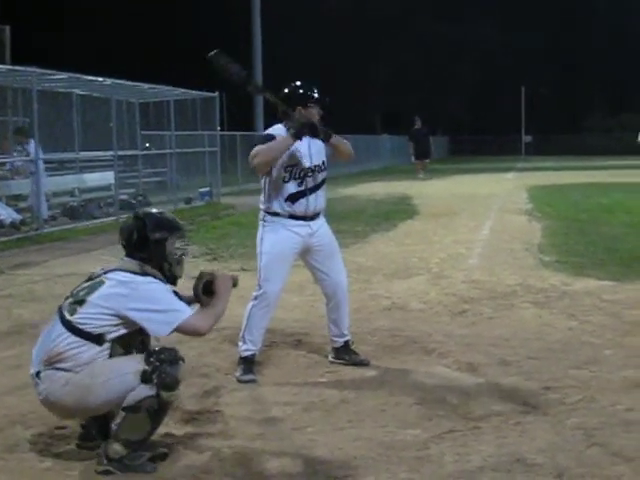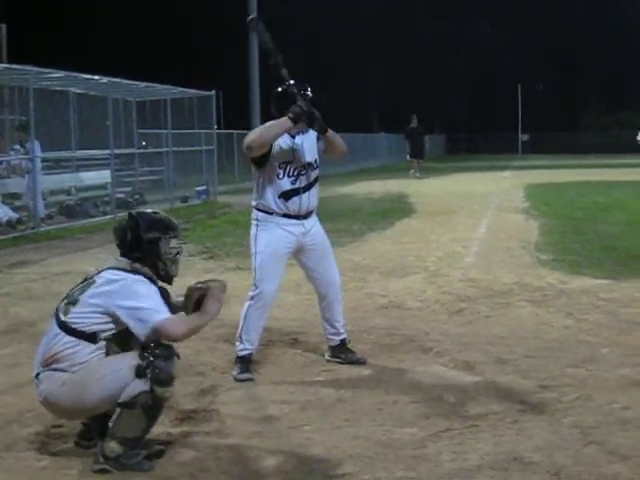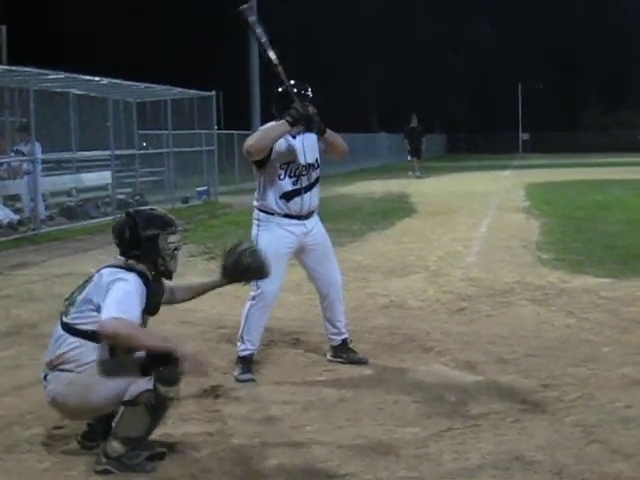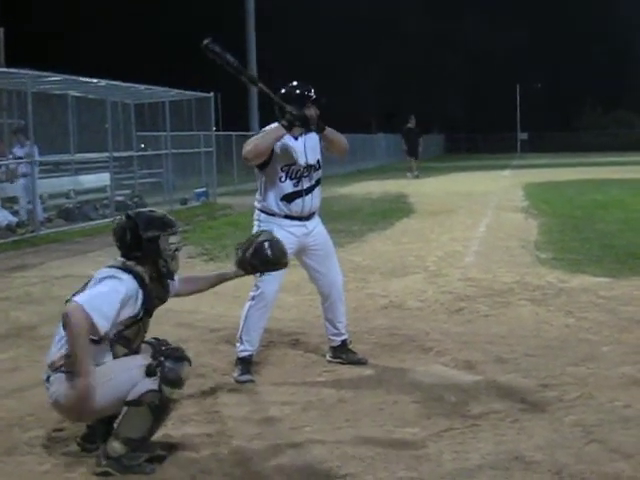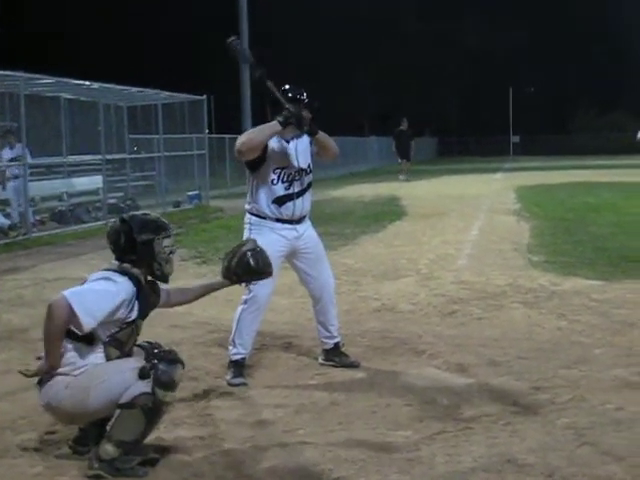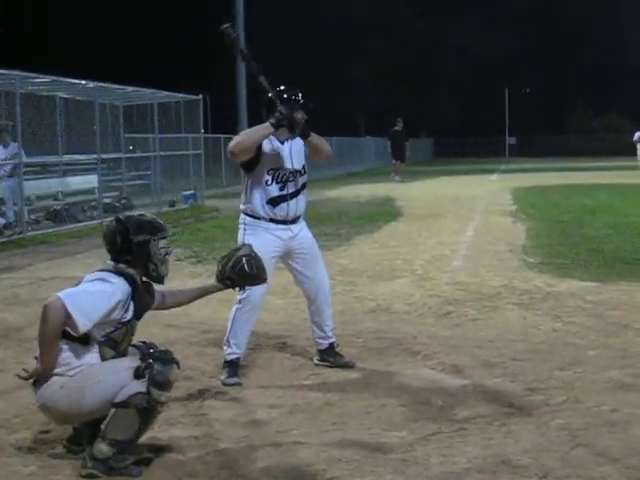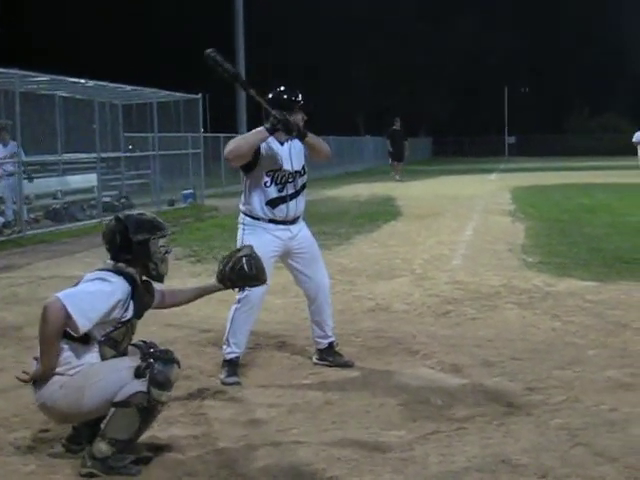
dt=0.2s
person 1, frame 1
left shoulder: (318, 134)
right shoulder: (272, 137)
left elbow: (348, 153)
right elbow: (257, 163)
left wrist: (325, 136)
right wrist: (292, 135)
left hip: (316, 225)
right hip: (279, 227)
left knee: (337, 285)
right knee: (267, 291)
left ankle: (341, 346)
right ankle: (247, 356)
person 1, frame 2
left shoulder: (311, 134)
right shoulder: (269, 134)
left elbow: (340, 150)
right elbow: (249, 145)
left wrist: (322, 128)
right wrist: (291, 120)
left hip: (309, 223)
right hip: (273, 226)
left knee: (330, 284)
right knee: (263, 291)
left ankle: (337, 344)
right ankle: (243, 355)
person 1, frame 3
left shoulder: (311, 134)
right shoulder: (269, 135)
left elbow: (341, 150)
right elbow: (250, 150)
left wrist: (321, 128)
right wrist: (289, 123)
left hip: (310, 224)
right hip: (274, 226)
left knee: (332, 284)
right knee: (264, 291)
left ankle: (339, 345)
right ankle: (245, 356)
person 1, frame 4
left shoulder: (313, 134)
right shoulder: (270, 136)
left elbow: (342, 147)
right elbow: (248, 154)
left wrist: (319, 127)
right wrist: (285, 126)
left hip: (311, 224)
right hip: (275, 227)
left knee: (333, 284)
right knee: (264, 292)
left ankle: (338, 345)
right ankle: (244, 357)
person 1, frame 5
left shoulder: (304, 138)
right shoulder: (265, 140)
left elbow: (332, 152)
right elbow: (241, 148)
left wrist: (312, 130)
right wrist: (280, 122)
left hip: (302, 228)
right hip: (266, 230)
left knee: (324, 287)
right knee: (257, 295)
left ankle: (331, 348)
right ankle: (236, 360)
person 1, frame 6
left shoulder: (298, 139)
right shoulder: (259, 142)
left elbow: (325, 153)
right elbow: (234, 149)
left wrist: (304, 132)
right wrist: (273, 124)
left hip: (297, 228)
right hip: (260, 230)
left knee: (320, 287)
right knee: (251, 295)
left ankle: (325, 348)
right ankle: (231, 360)
person 1, frame 7
left shoulder: (299, 140)
right shoulder: (257, 143)
left elbow: (325, 153)
right elbow: (230, 155)
left wrist: (301, 134)
right wrist: (268, 128)
left hip: (296, 228)
right hip: (260, 231)
left knee: (319, 287)
right knee: (250, 295)
left ankle: (325, 347)
right ankle: (230, 359)
person 2, frame 1
left shoulder: (124, 272)
right shoulder: (140, 286)
left elbow: (165, 300)
right elbow: (200, 325)
left wrist: (197, 297)
right wrist: (222, 293)
left hip: (57, 370)
right hip: (62, 384)
left knee: (137, 347)
right knee: (166, 366)
left ankle: (97, 430)
right ankle: (118, 454)
person 2, frame 2
left shoulder: (123, 274)
right shoulder: (131, 284)
left elbow: (157, 309)
right elbow: (174, 330)
right wrist: (210, 309)
left hip: (62, 372)
right hip: (61, 385)
left knee: (142, 345)
right knee: (160, 361)
left ankle: (97, 429)
right ankle: (115, 452)
person 2, frame 3
left shoulder: (135, 273)
right shoulder: (126, 281)
left elbow: (173, 294)
right elbow: (114, 328)
left wrist: (219, 281)
right wrist: (177, 349)
left hip: (81, 374)
right hip: (69, 385)
left knee: (158, 348)
right knee: (165, 362)
left ankle: (99, 431)
right ankle: (117, 452)
person 2, frame 4
left shoulder: (144, 276)
right shoulder: (123, 282)
left elbow: (184, 285)
right elbow: (75, 313)
left wrist: (235, 273)
right wrist: (82, 378)
left hip: (95, 377)
right hip: (72, 387)
left knee: (156, 351)
right knee: (172, 363)
left ankle: (100, 433)
right ankle: (119, 454)
person 2, frame 5
left shoulder: (133, 280)
right shoulder: (119, 285)
left elbow: (171, 296)
right elbow: (59, 306)
left wrist: (220, 283)
right wrist: (50, 366)
left hip: (76, 381)
right hip: (65, 389)
left knee: (149, 355)
right knee: (164, 367)
left ankle: (93, 434)
right ankle: (109, 456)
person 2, frame 6
left shoulder: (131, 282)
right shoulder: (114, 286)
left elbow: (165, 299)
right elbow: (54, 308)
left wrist: (216, 286)
right wrist: (45, 369)
left hip: (77, 381)
right hip: (60, 389)
left knee: (144, 355)
right knee: (161, 367)
left ankle: (85, 435)
right ankle: (104, 456)
person 2, frame 7
left shoulder: (131, 281)
right shoulder: (113, 285)
left elbow: (165, 298)
right elbow: (54, 309)
left wrist: (214, 286)
right wrist: (46, 369)
left hip: (76, 380)
right hip: (60, 389)
left knee: (144, 354)
right knee: (161, 366)
left ankle: (85, 434)
right ankle: (104, 455)
